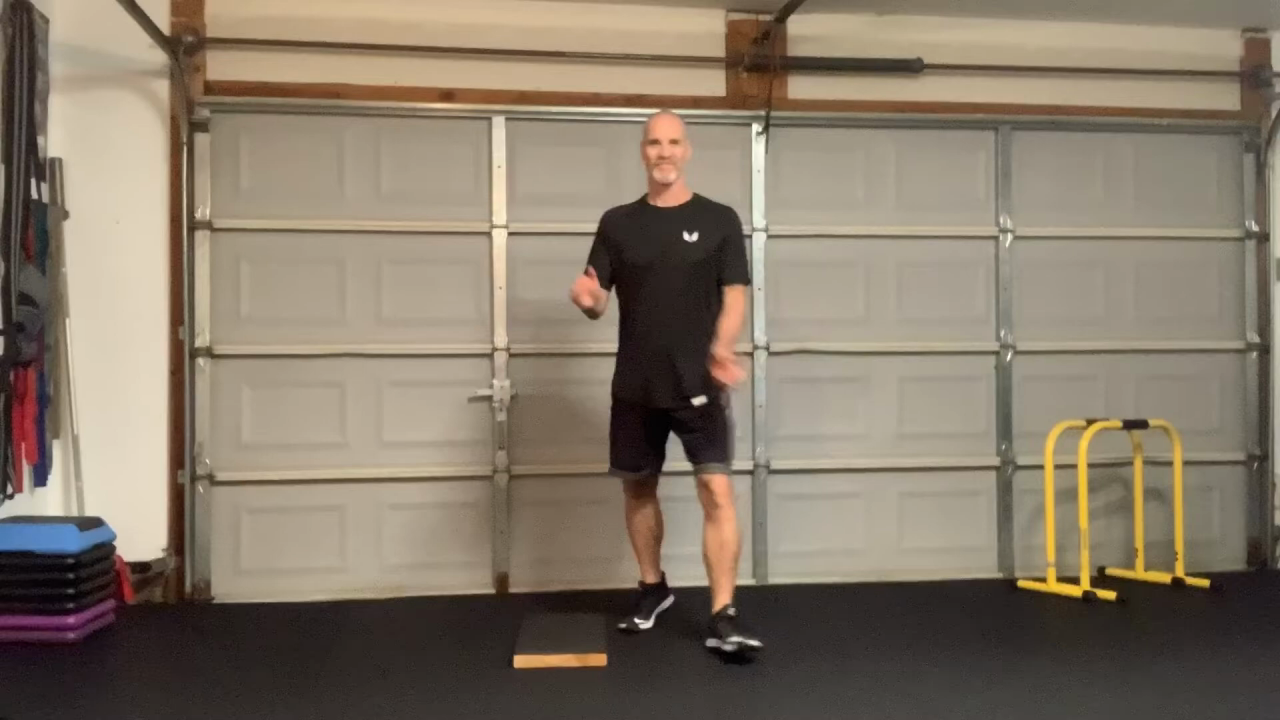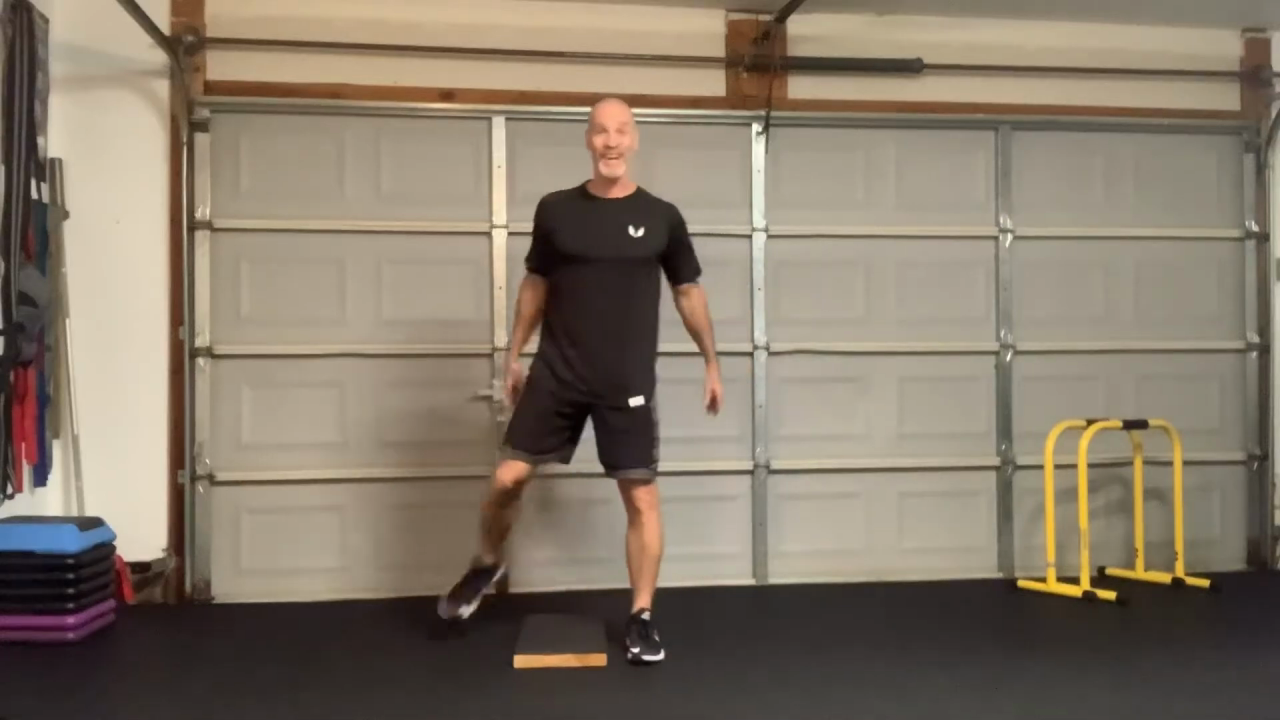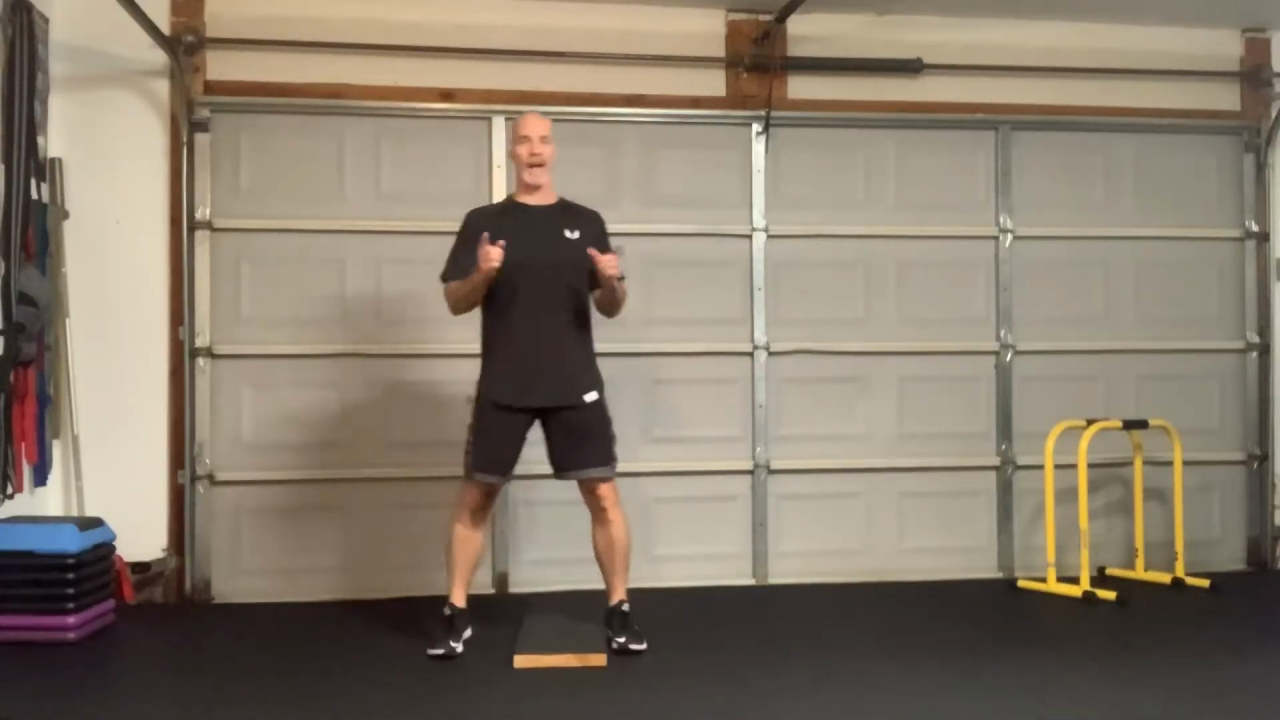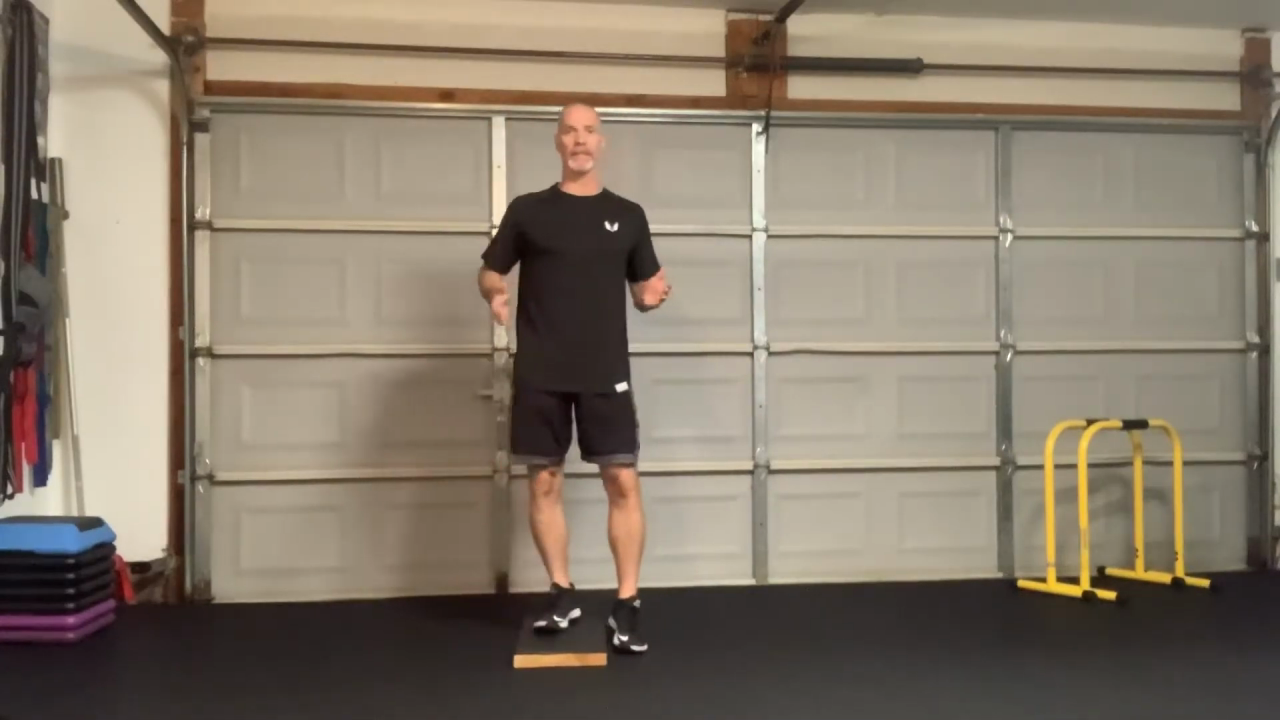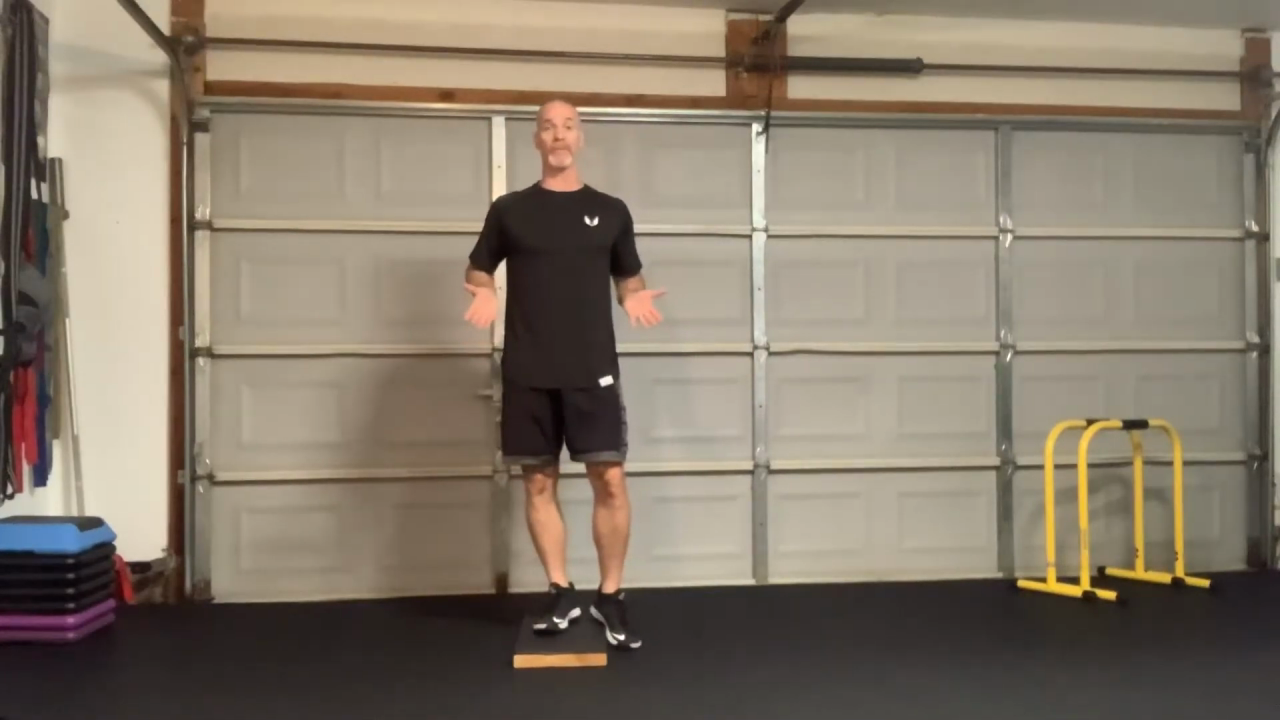
dt=1s
person 1, frame 1
left shoulder: (719, 220)
right shoulder: (616, 223)
left elbow: (734, 296)
right elbow: (599, 301)
left wrist: (725, 346)
right wrist: (585, 300)
left hip: (699, 384)
right hip: (635, 384)
left knee: (716, 491)
right knee: (638, 489)
left ankle: (724, 615)
right ankle: (653, 586)
person 1, frame 2
left shoulder: (661, 218)
right shoulder: (555, 210)
left elbow: (689, 294)
right elbow: (536, 287)
left wrist: (711, 366)
right wrist: (515, 358)
left hip: (626, 384)
right hip: (555, 376)
left knee: (640, 498)
right knee: (508, 478)
left ankle: (640, 617)
right ankle: (487, 565)
person 1, frame 3
left shoulder: (586, 222)
right shoulder: (483, 221)
left elbow: (609, 303)
right elbow: (455, 300)
left wrist: (612, 282)
right wrist: (481, 274)
left hip: (575, 383)
right hip: (504, 386)
left knee: (603, 495)
right knee: (474, 499)
left ankle: (618, 611)
right ankle: (456, 612)
person 1, frame 4
left shoulder: (628, 215)
right shoulder: (528, 210)
left elbow: (644, 284)
right elbow: (491, 271)
left wrist: (653, 295)
right wrist: (498, 295)
left hip: (606, 371)
right hip: (540, 372)
left knee: (623, 483)
right knee: (544, 482)
left ankle: (626, 605)
right ankle: (562, 592)
person 1, frame 5
left shoulder: (610, 211)
right shoulder: (509, 209)
left elbow: (629, 278)
right elbow: (479, 269)
left wrist: (635, 297)
right wrist: (483, 294)
left hip: (592, 368)
right hip: (528, 371)
left knee: (610, 481)
right knee: (538, 481)
left ankle: (610, 596)
right ankle: (560, 592)
